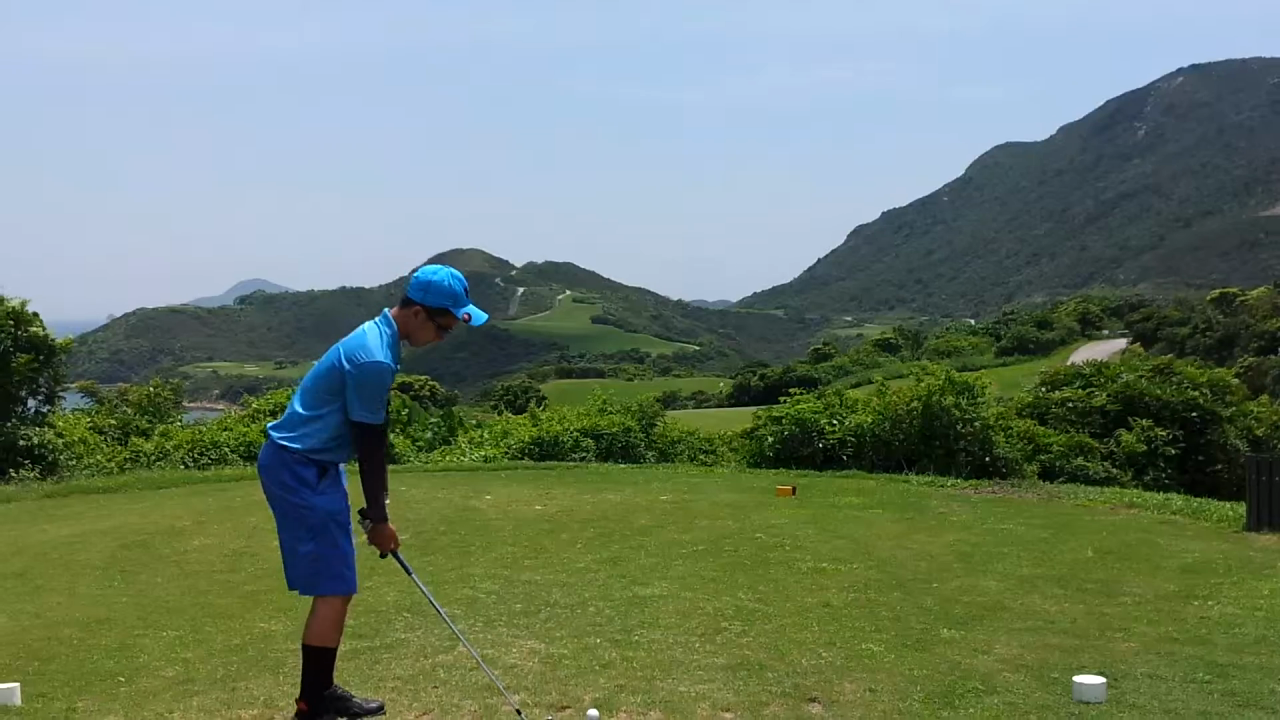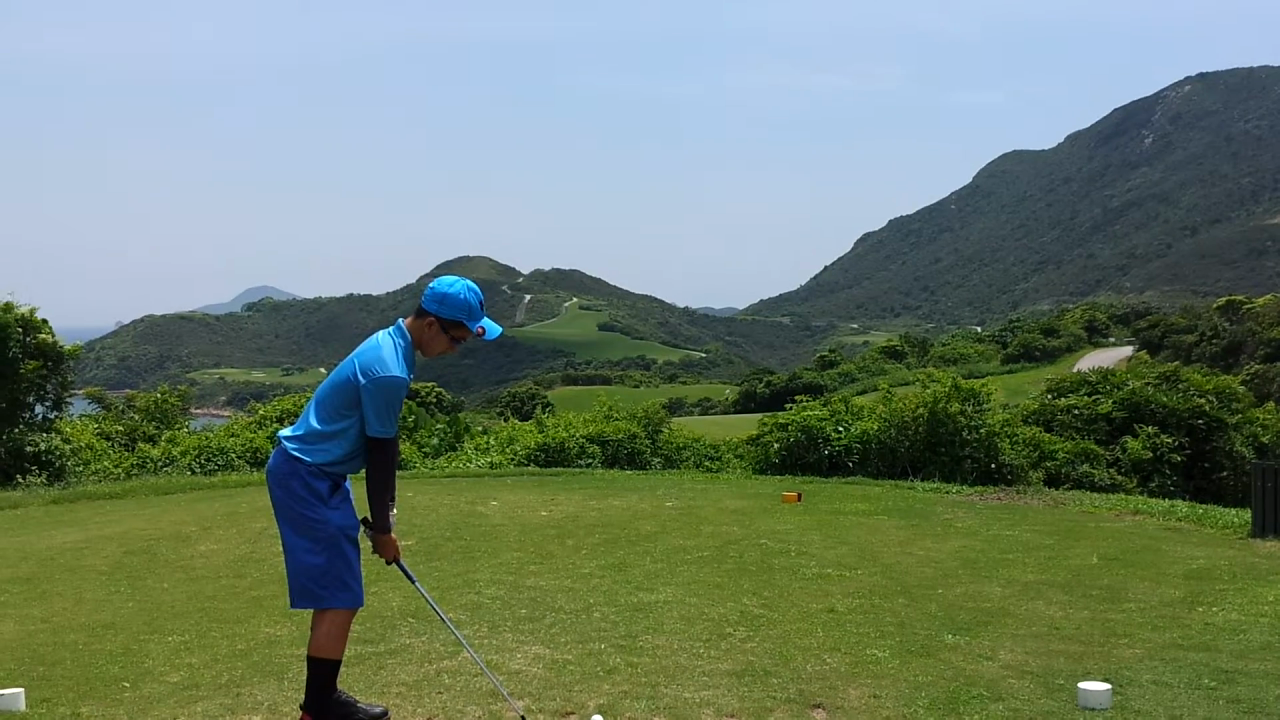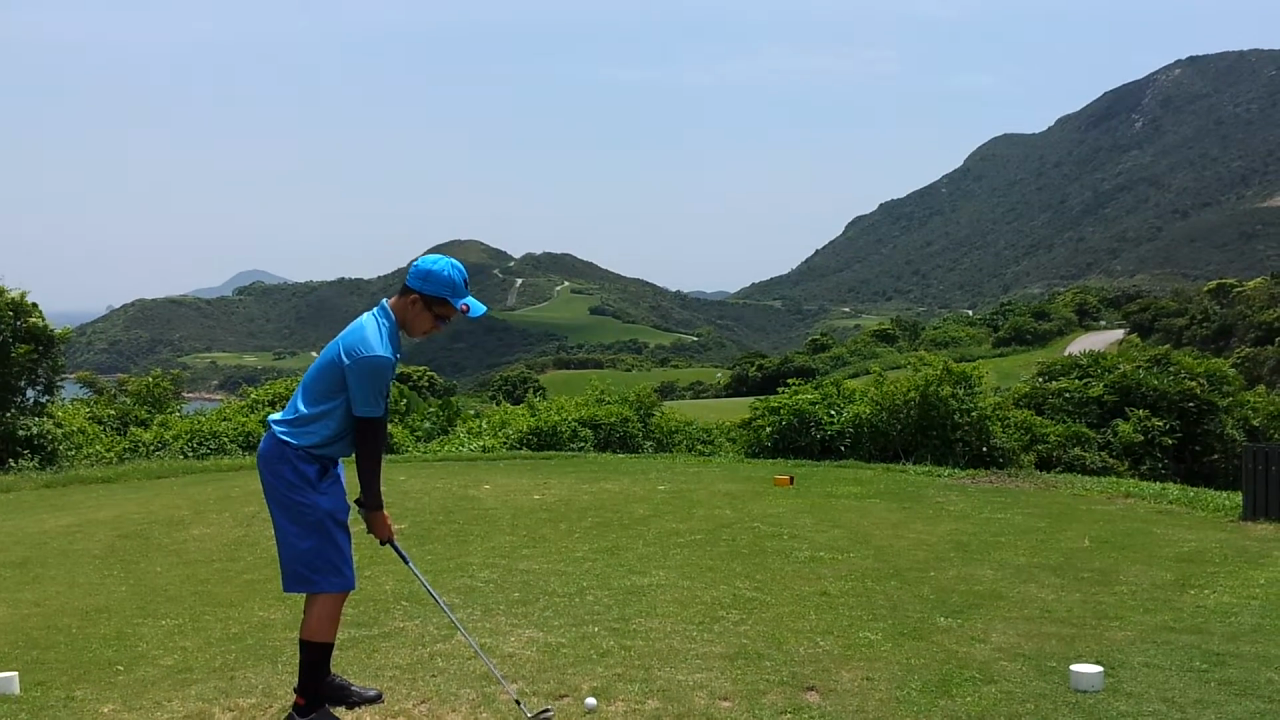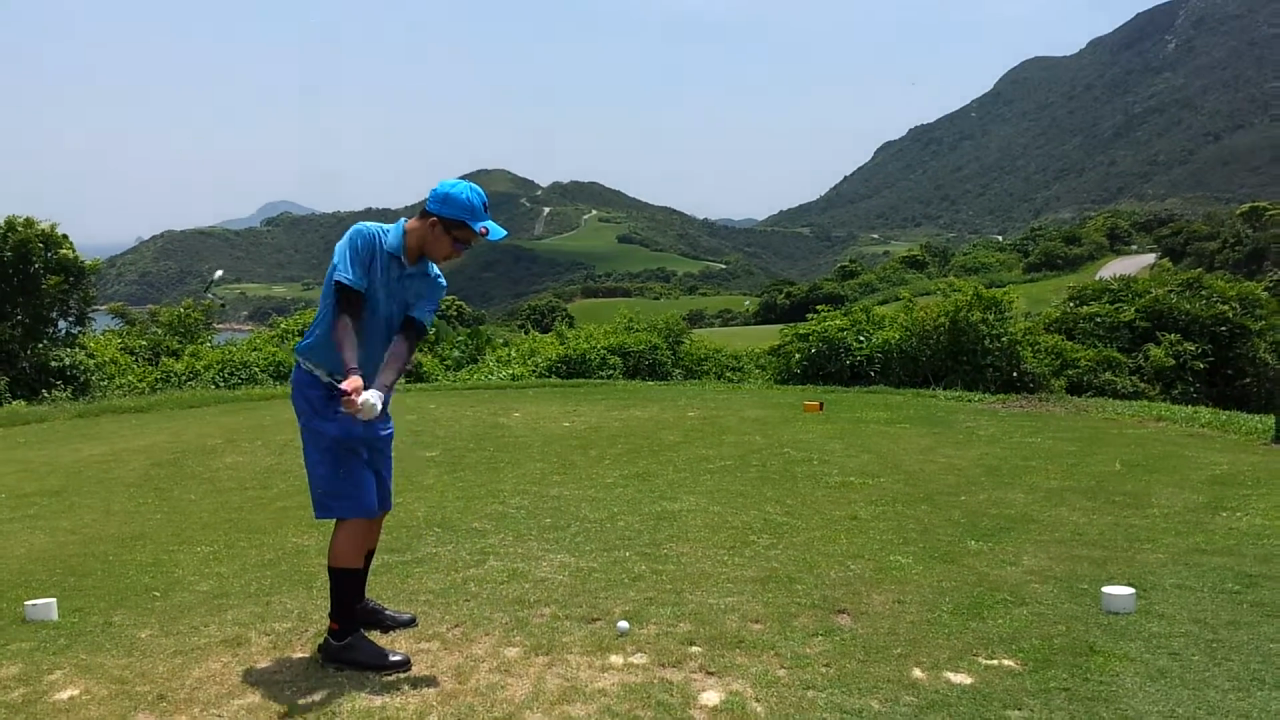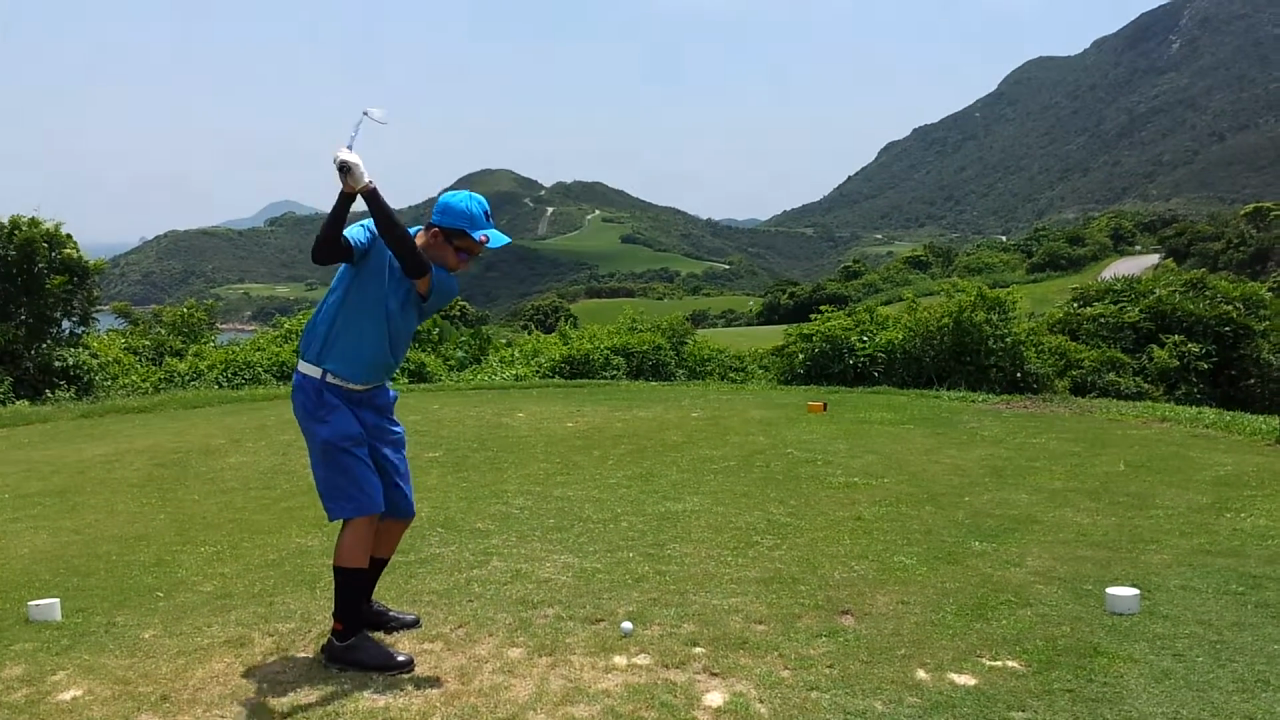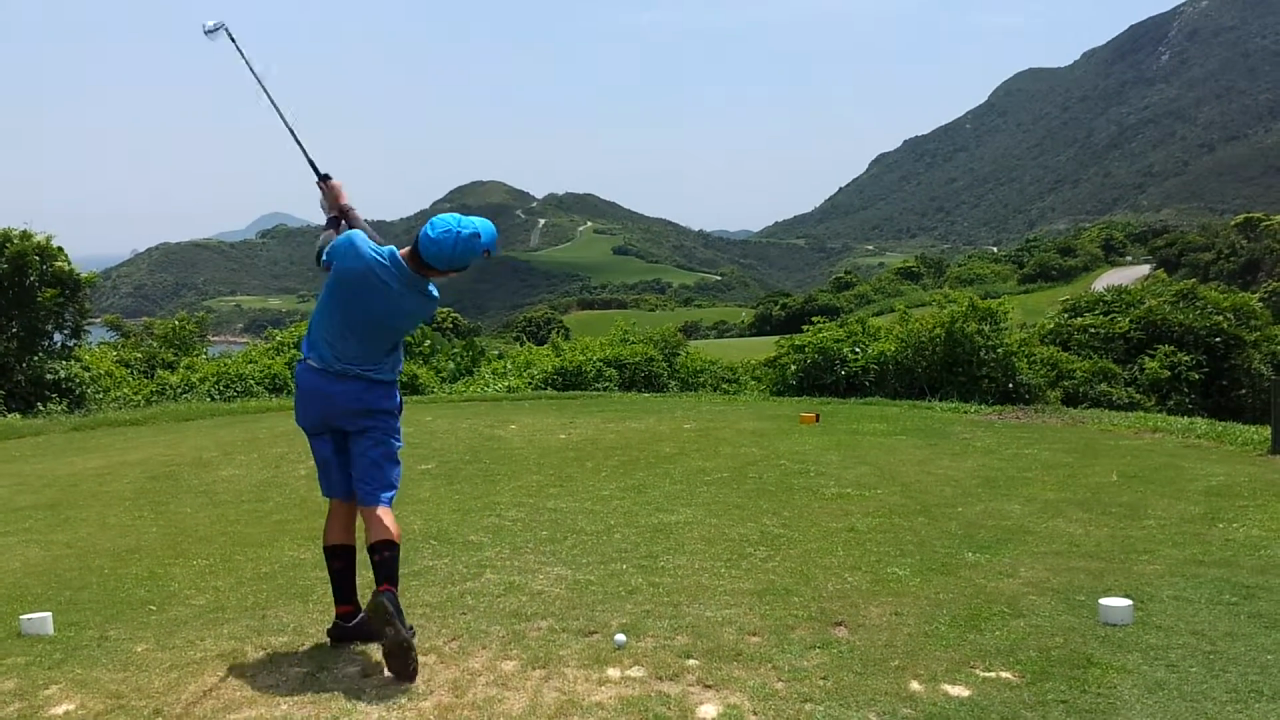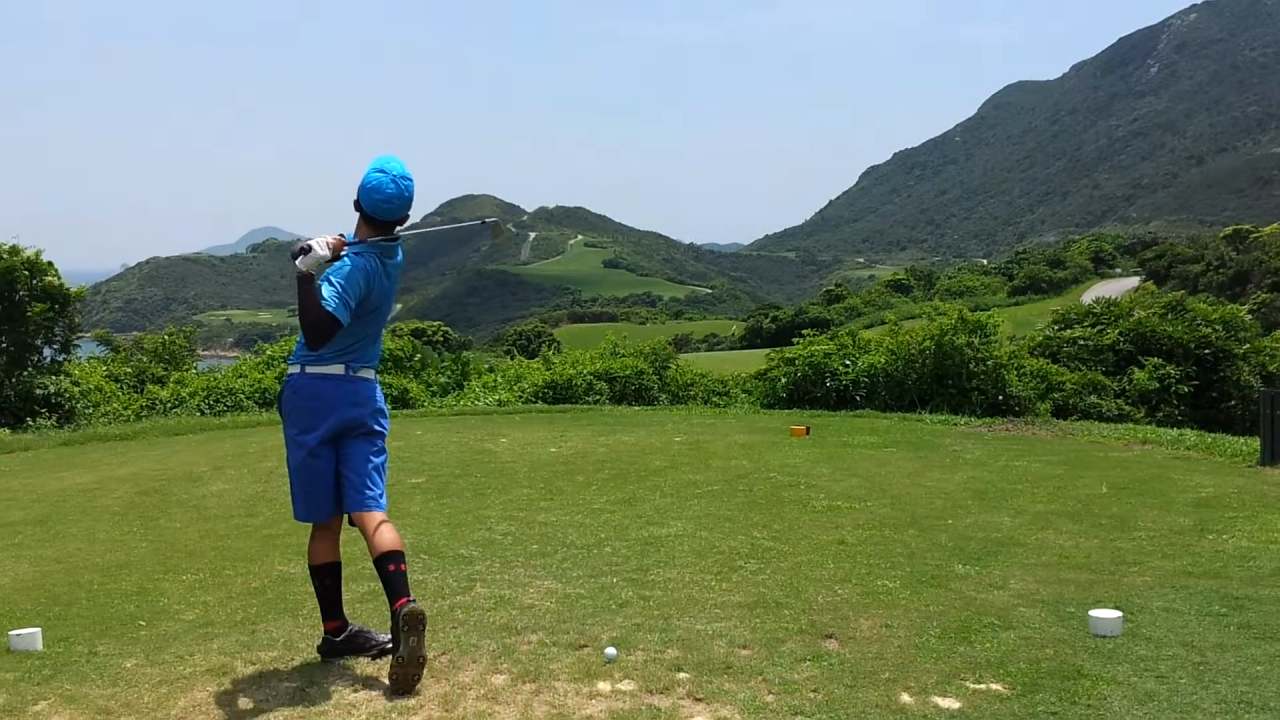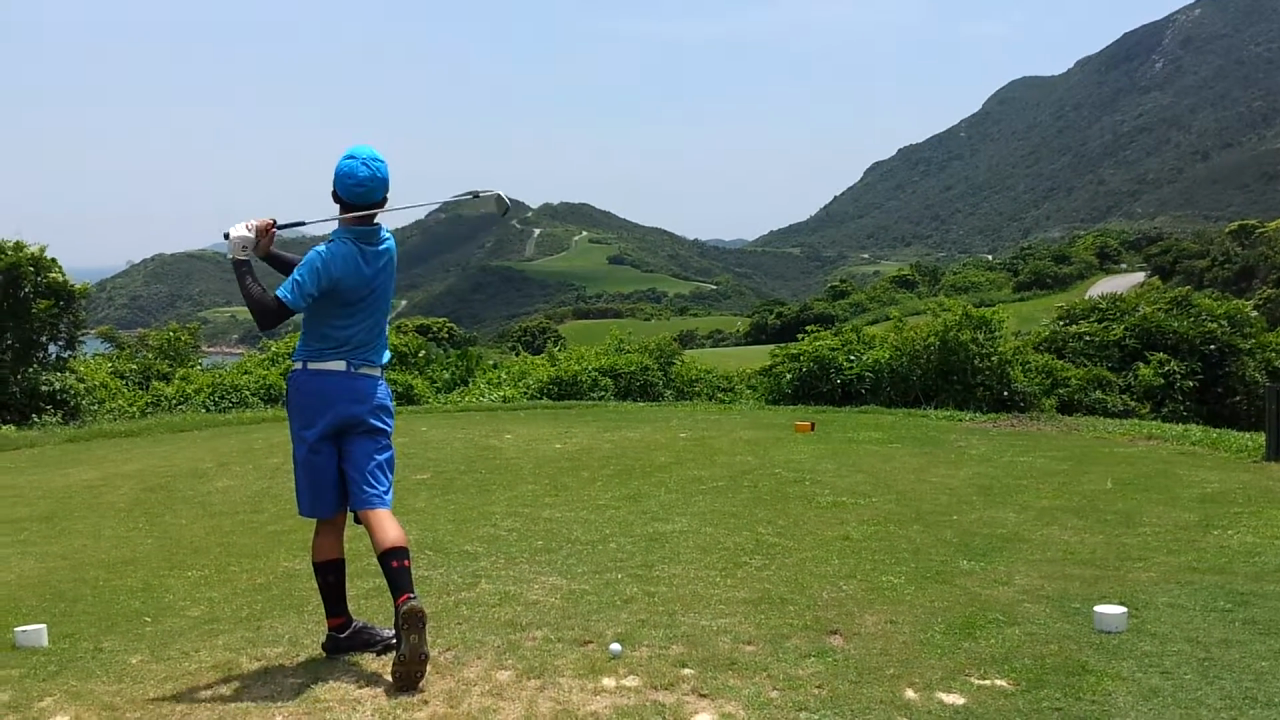
dt=0.5s
person 1, frame 1
left shoulder: (377, 336)
right shoulder: (373, 358)
left elbow: (376, 435)
right elbow: (368, 443)
left wrist: (380, 504)
right wrist: (379, 519)
left hip: (312, 462)
right hip: (296, 466)
left knee: (336, 582)
right knee: (333, 588)
person 1, frame 2
left shoulder: (391, 343)
right shoulder: (389, 371)
left elbow: (384, 447)
right elbow: (378, 455)
left wrist: (386, 510)
right wrist: (381, 529)
left hip: (314, 471)
right hip: (306, 477)
left knee: (335, 594)
right knee: (339, 599)
person 1, frame 3
left shoulder: (380, 329)
right shoulder: (373, 351)
left elbow: (375, 426)
right elbow: (366, 435)
left wrist: (371, 496)
right wrist: (374, 506)
left hip: (313, 458)
right hip: (296, 461)
left knee: (328, 577)
right knee: (331, 581)
left ankle: (319, 679)
person 1, frame 4
left shoulder: (431, 282)
right shoulder: (364, 239)
left elbow: (405, 341)
right elbow: (344, 314)
left wrist: (378, 391)
right wrist: (351, 375)
left hip: (367, 393)
right hip: (324, 387)
left knee: (375, 506)
right knee: (355, 507)
left ankle: (354, 604)
right ankle: (341, 635)
person 1, frame 5
left shoulder: (441, 284)
right shoulder: (373, 231)
left elbow: (415, 268)
right elbow: (323, 255)
left wrist: (370, 189)
right wrist: (348, 194)
left hip: (373, 398)
right hip: (324, 393)
left knee: (397, 513)
right knee: (363, 509)
left ankle: (359, 603)
right ankle: (345, 637)
person 1, frame 6
left shoulder: (353, 250)
right shoulder: (422, 301)
left elbow: (325, 256)
left wrist: (336, 214)
right wrist: (344, 210)
left hip: (315, 387)
right hip: (370, 398)
left knee: (342, 498)
right knee: (375, 502)
left ankle: (347, 615)
right ankle: (385, 601)
person 1, frame 7
left shoulder: (354, 266)
right shoulder: (388, 253)
left elbow: (317, 333)
right elbow: (305, 252)
left wrist: (310, 268)
right wrist: (319, 252)
left hip: (312, 392)
right hip: (362, 394)
left knee: (325, 519)
right knee: (369, 509)
left ankle: (336, 630)
right ankle: (403, 607)
person 1, frame 8
left shoulder: (329, 255)
right shoulder: (386, 247)
left elbow: (267, 315)
left wrist: (242, 258)
right wrist: (268, 251)
left hip: (317, 388)
right hip: (367, 388)
left knee: (328, 514)
right knee: (374, 504)
left ankle: (340, 627)
right ankle: (406, 602)
